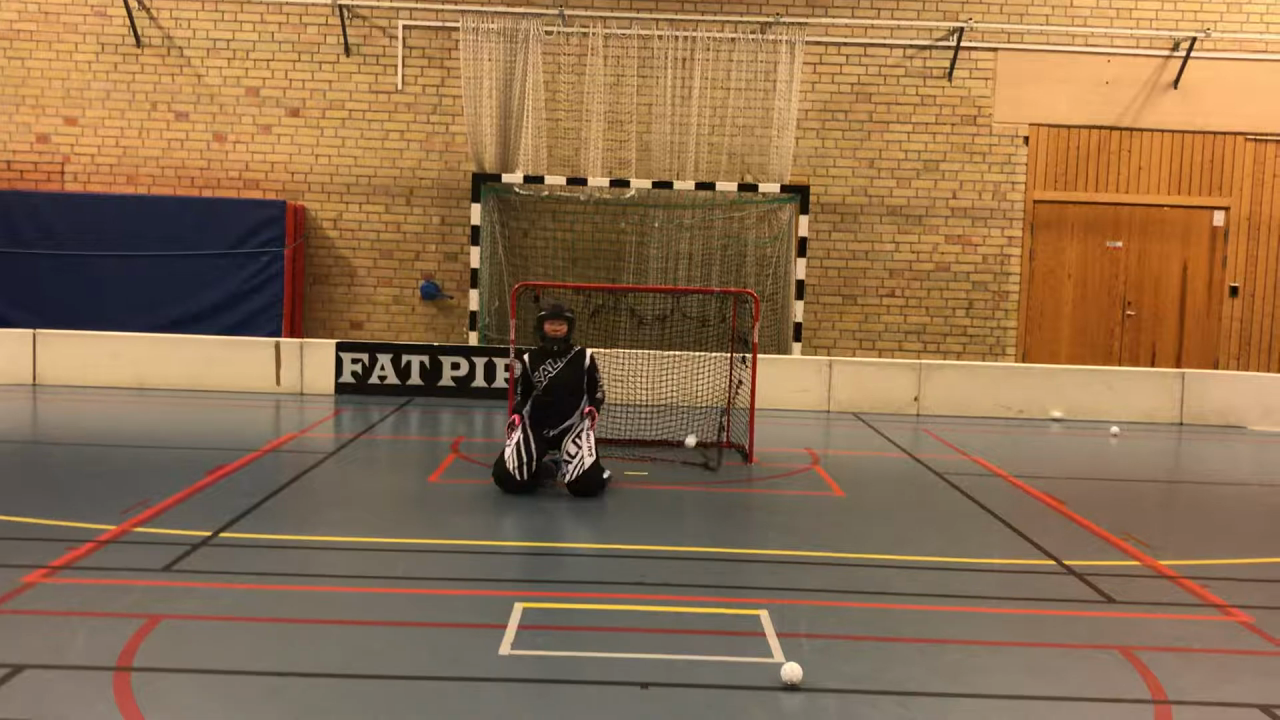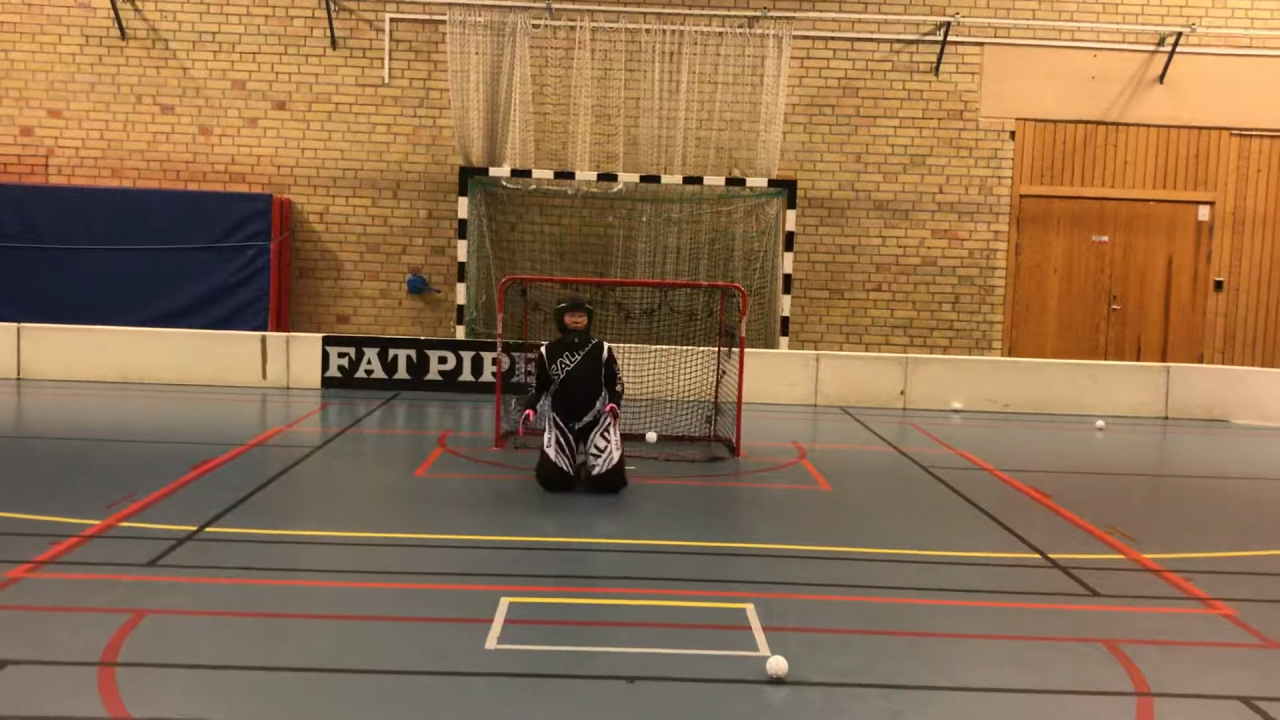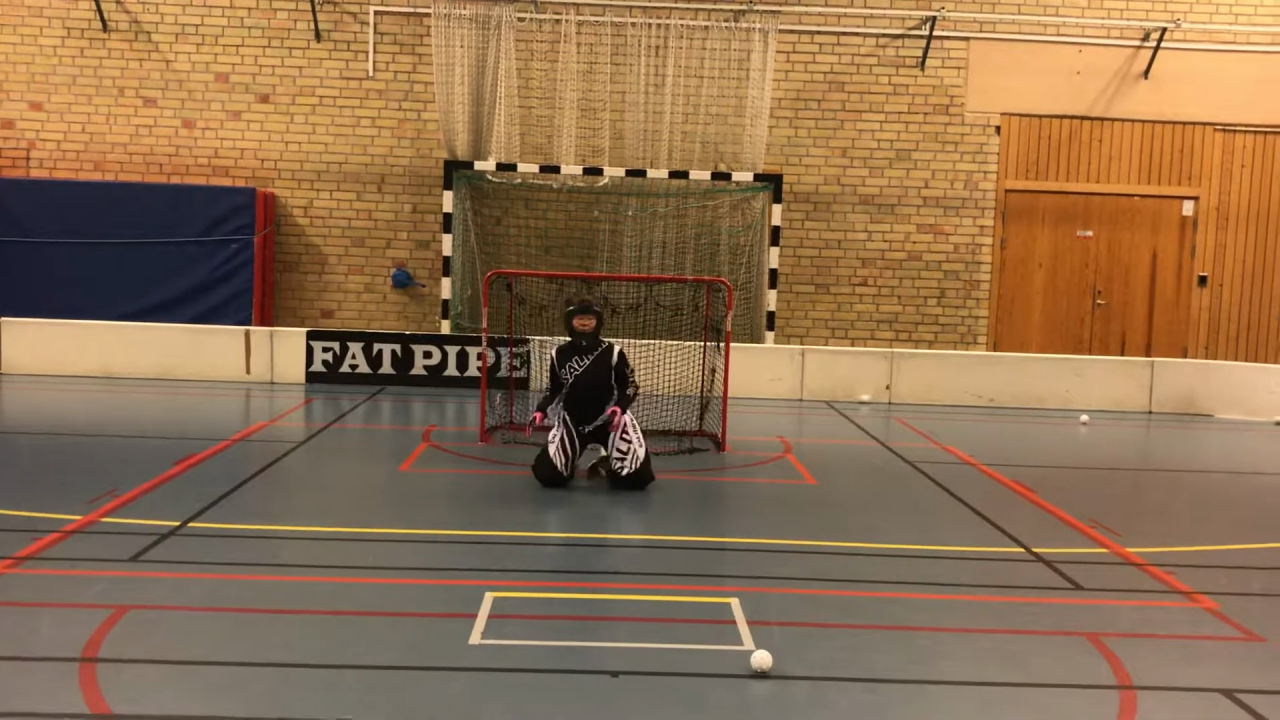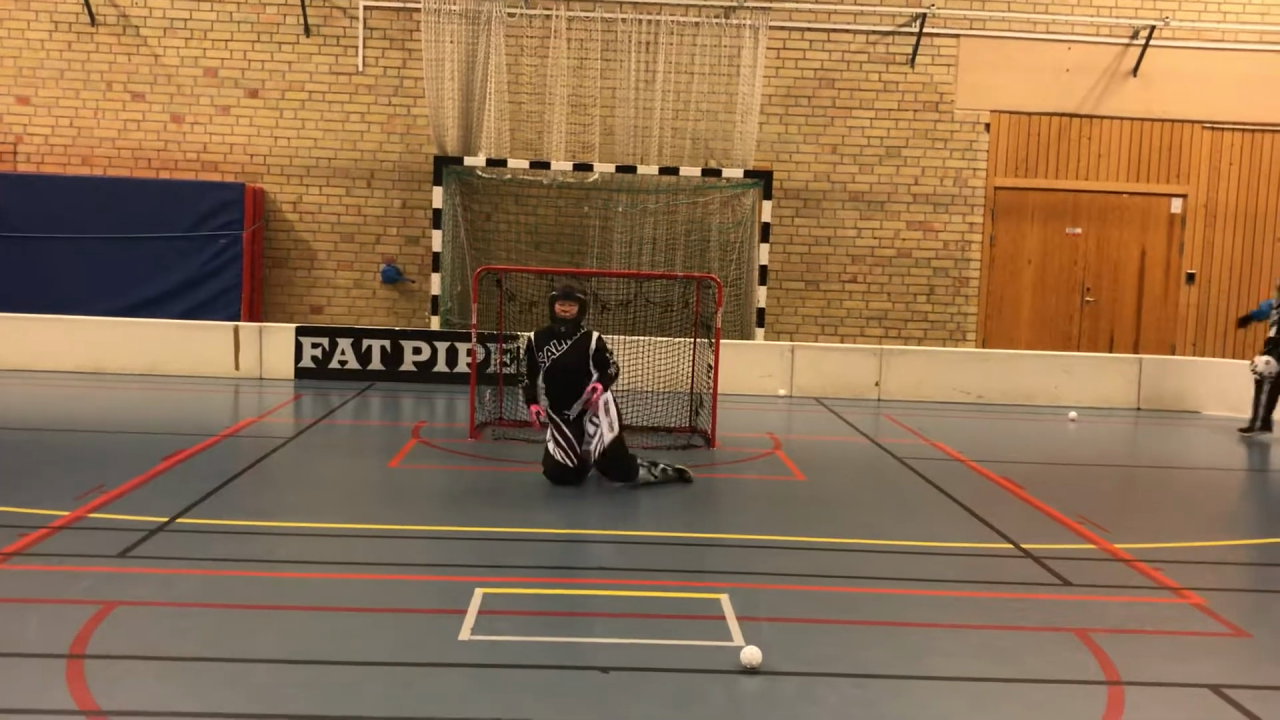
dt=0.3s
person 1, frame 1
left shoulder: (583, 356)
right shoulder: (530, 359)
left elbow: (597, 389)
right elbow: (522, 394)
left wrist: (593, 407)
right wrist: (517, 413)
left hip: (572, 424)
right hip: (536, 425)
left knee: (585, 484)
right knee: (509, 480)
right ankle: (540, 470)
person 1, frame 2
left shoulder: (601, 349)
right shoulder: (548, 352)
left elbow: (615, 382)
right elbow: (539, 387)
left wrist: (614, 403)
right wrist: (531, 408)
left hip: (597, 417)
right hip: (561, 419)
left knee: (609, 481)
right knee: (551, 480)
left ankle: (592, 469)
person 1, frame 3
left shoulder: (612, 352)
right shoulder: (560, 354)
left elbow: (630, 386)
right elbow: (553, 389)
left wrist: (619, 407)
right wrist: (541, 411)
left hip: (609, 419)
right hip: (573, 420)
left knee: (635, 478)
right knee: (548, 476)
left ankle: (609, 465)
right ankle: (566, 464)
person 1, frame 4
left shoulder: (592, 339)
right shoulder: (537, 339)
left elbow: (612, 368)
right elbow: (530, 375)
left wrist: (601, 384)
right wrist: (532, 402)
left hip: (592, 401)
right hip: (560, 410)
right knee: (561, 474)
left ankle: (659, 471)
